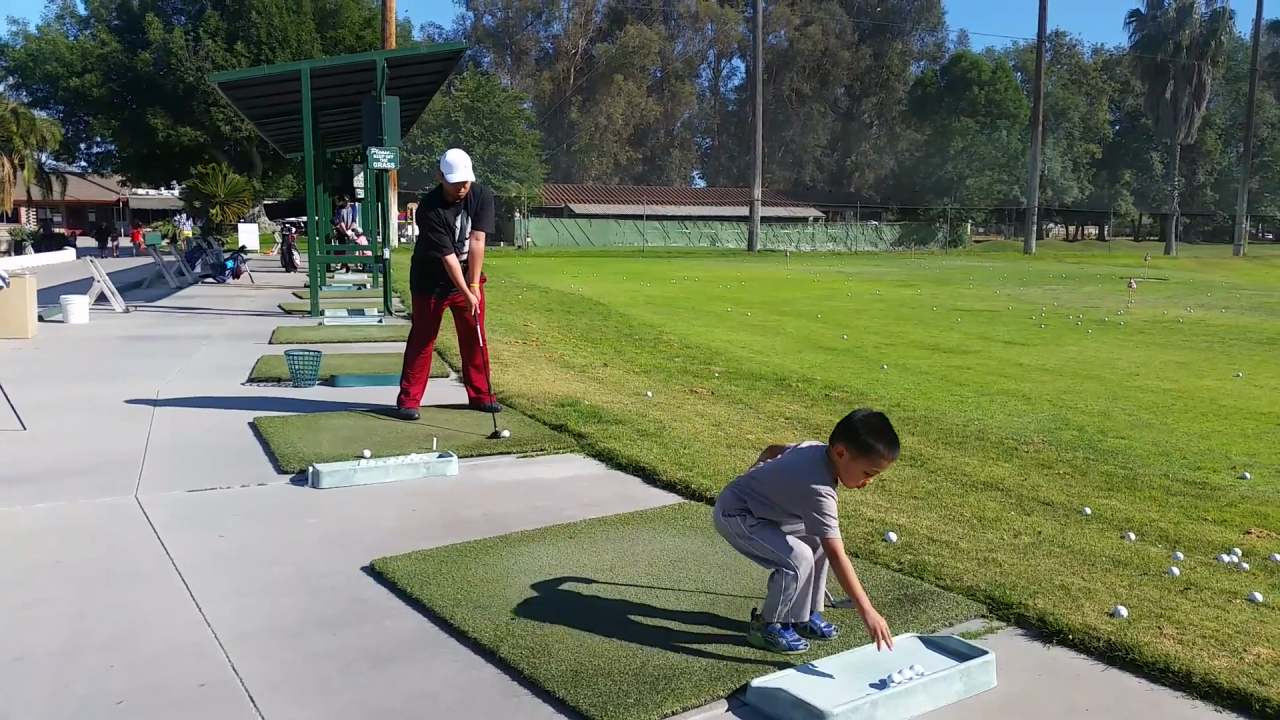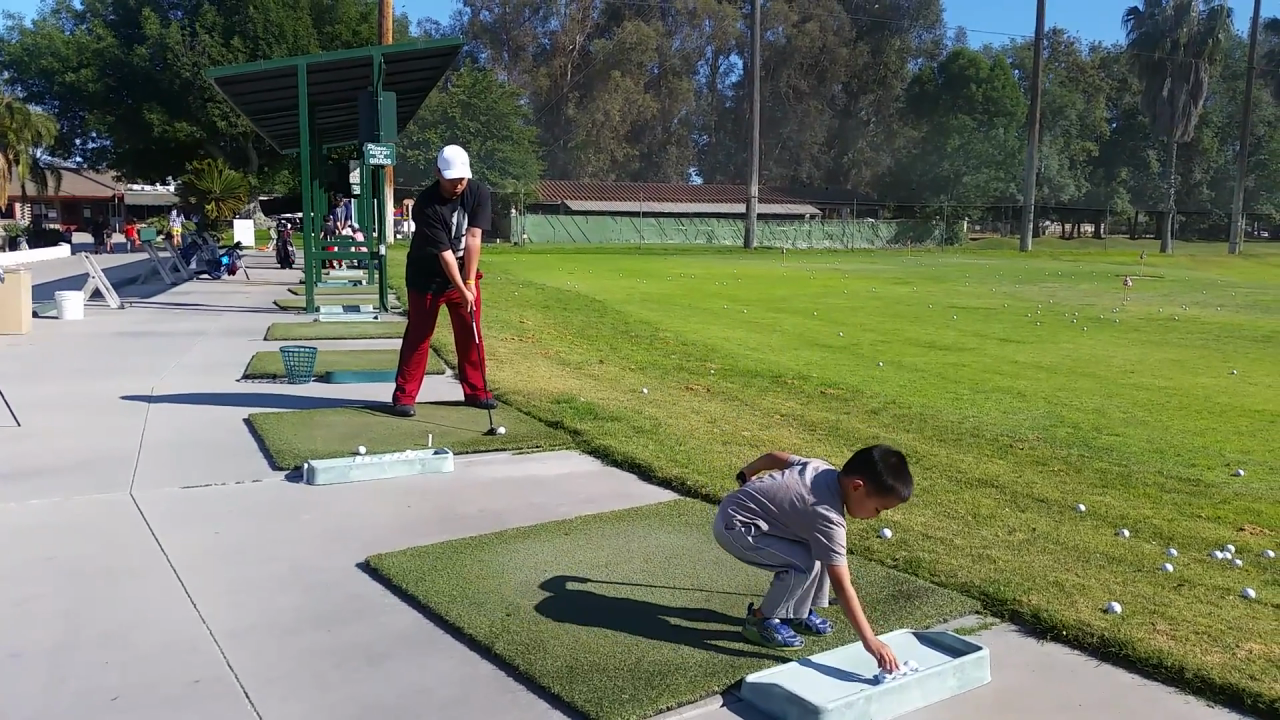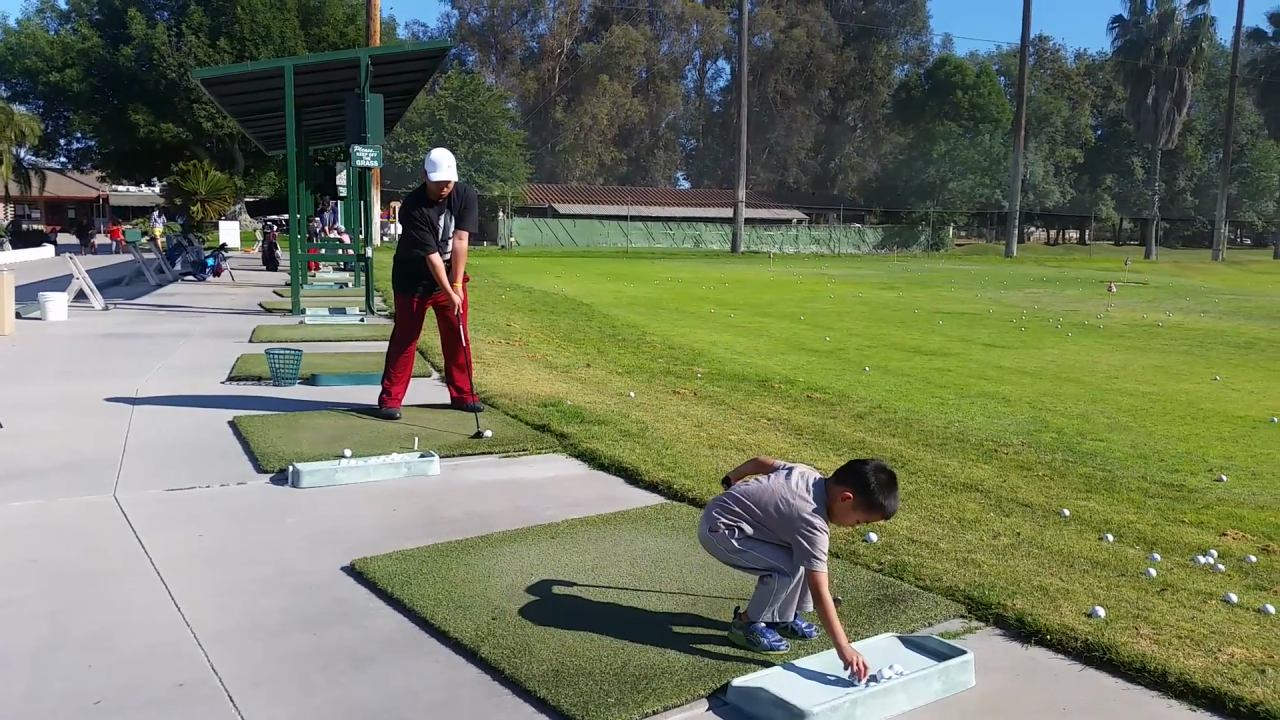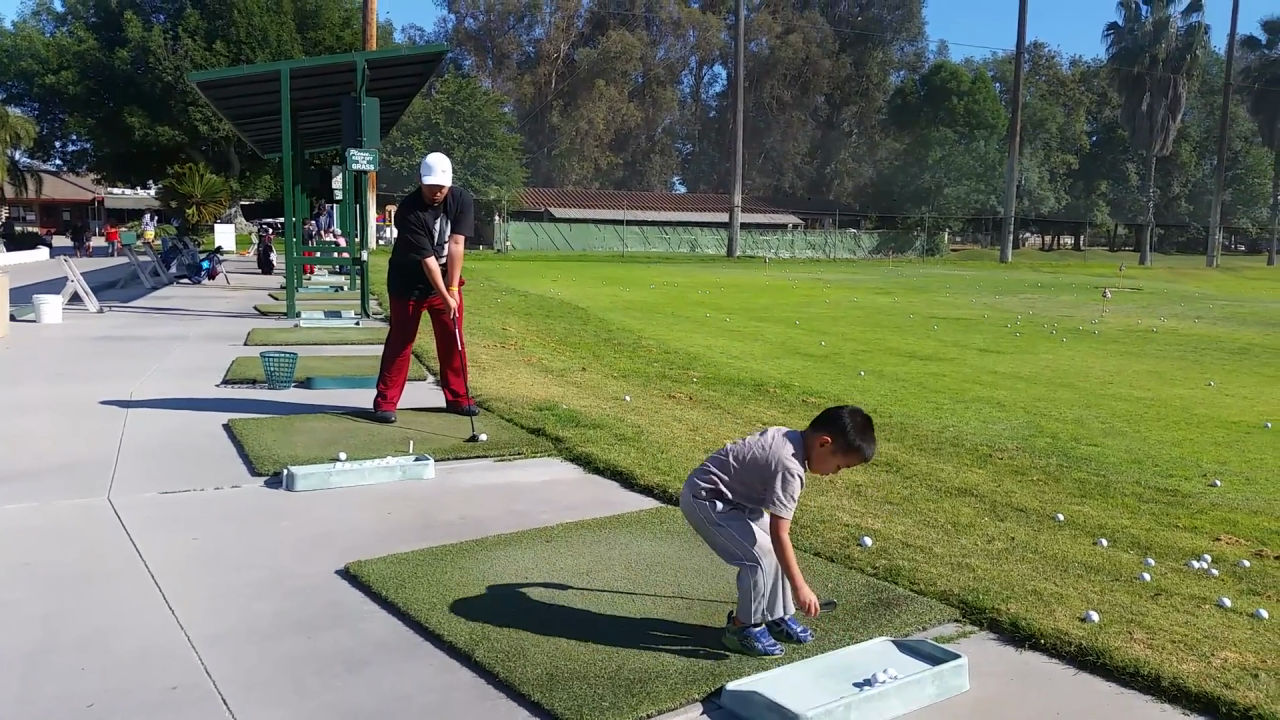
dt=0.3s
person 1, frame 1
left shoulder: (482, 196)
right shoulder: (429, 208)
left elbow: (477, 241)
right elbow: (447, 256)
left wrist: (474, 285)
right wrist: (465, 293)
left hip: (468, 276)
right hip: (431, 281)
left knee: (474, 336)
right knee: (422, 338)
left ankle: (480, 394)
right ankle: (408, 398)
person 1, frame 2
left shoulder: (479, 193)
right shoulder: (426, 205)
left elbow: (473, 238)
right elbow: (443, 252)
left wrist: (470, 282)
right wrist: (461, 289)
left hip: (465, 273)
right hip: (427, 277)
left knee: (471, 332)
right knee: (418, 335)
left ankle: (475, 390)
right ankle: (404, 395)
person 1, frame 3
left shoulder: (466, 195)
right shoulder: (413, 207)
left elbow: (460, 241)
right elbow: (430, 255)
left wrist: (457, 284)
right wrist: (448, 292)
left hip: (451, 276)
right hip: (413, 280)
left knee: (457, 335)
right knee: (405, 338)
left ankle: (462, 393)
right ankle: (390, 398)
person 1, frame 4
left shoulder: (462, 200)
right shoulder: (408, 211)
left elbow: (456, 245)
right elbow: (426, 258)
left wrist: (453, 288)
right wrist: (444, 296)
left hip: (446, 280)
right hip: (408, 283)
left knee: (453, 339)
right knee: (400, 341)
left ankle: (457, 397)
right ankle: (385, 401)
person 2, frame 1
left shoulder: (816, 449)
right shoulder: (819, 490)
left elbow: (774, 449)
right elbow: (837, 557)
left wrist: (758, 476)
right wrist: (867, 611)
right hip: (734, 515)
left knee: (817, 543)
right knee: (798, 559)
left ankle: (804, 614)
right ankle: (766, 626)
person 2, frame 2
left shoulder: (824, 469)
right shoulder: (828, 518)
left elbow: (775, 458)
right elbow: (842, 585)
left wrist: (746, 475)
right wrist: (870, 640)
left hip: (741, 507)
right hip: (735, 526)
left knee: (818, 552)
right knee: (805, 565)
left ankle: (798, 610)
right ankle: (761, 620)
person 2, frame 3
left shoulder: (810, 474)
right shoulder: (812, 522)
left elbow: (760, 462)
right elbow: (820, 592)
left wrist: (730, 481)
right wrist: (844, 647)
left hip: (726, 512)
right hip: (720, 530)
left knee: (802, 558)
right knee: (788, 570)
left ankle: (784, 615)
right ankle: (748, 624)
person 2, frame 4
left shoulder: (787, 436)
right shoulder: (790, 468)
right elbow: (779, 533)
right wrist: (800, 587)
left hip: (730, 494)
right hip: (704, 499)
left knee: (773, 551)
right knee: (760, 557)
left ankle: (776, 617)
right ankle: (744, 628)
